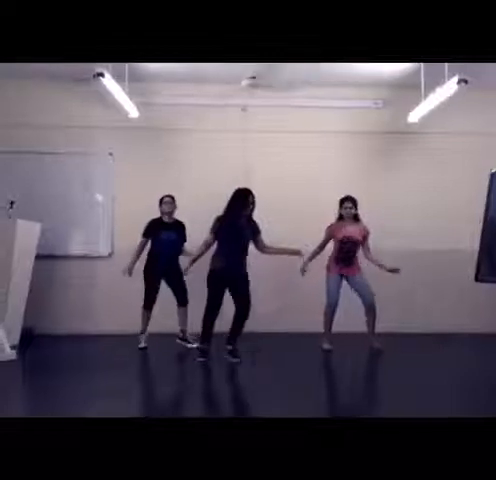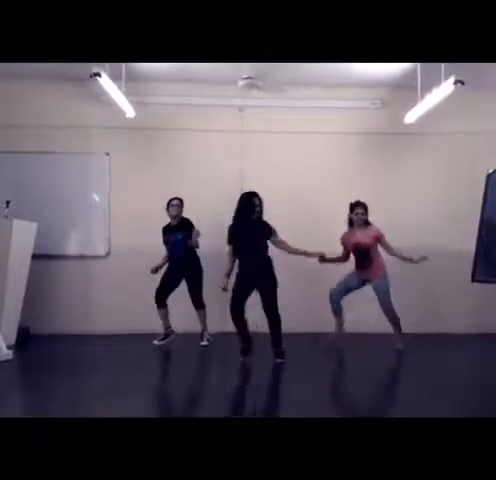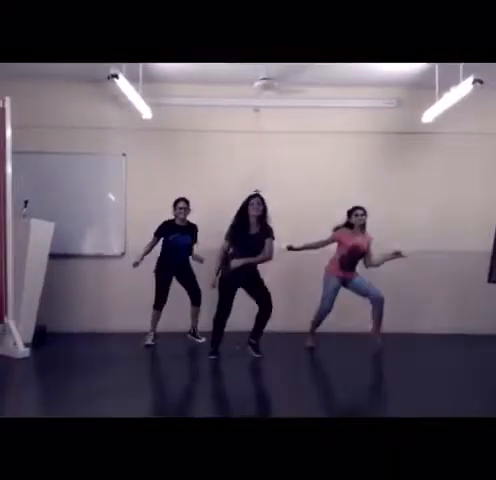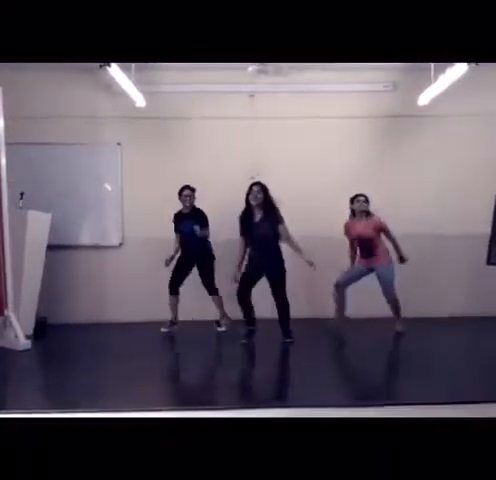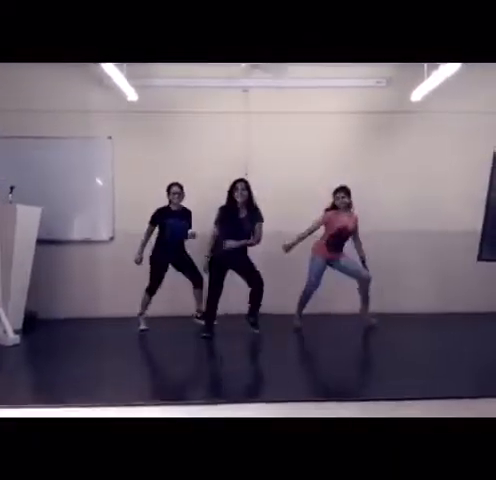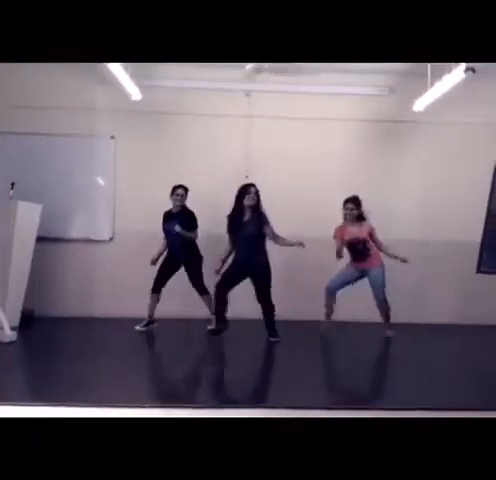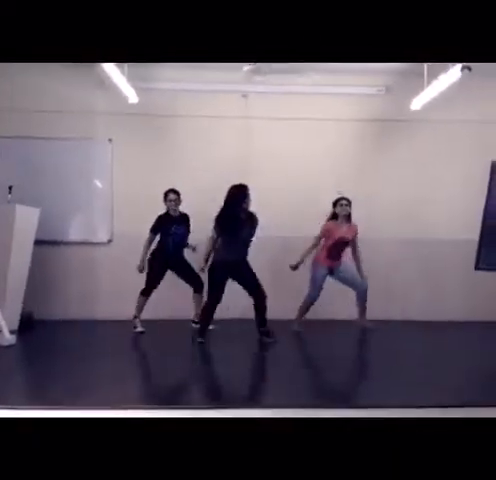
dt=0.7s
person 1, frame 1
left shoulder: (251, 225)
right shoulder: (221, 221)
left elbow: (263, 248)
right elbow: (207, 243)
left wrist: (289, 251)
right wrist: (192, 261)
left hip: (238, 272)
right hip: (218, 271)
left knee: (244, 307)
right knee: (212, 308)
left ankle: (231, 345)
right ankle: (204, 346)
person 1, frame 2
left shoulder: (263, 227)
right shoulder: (234, 229)
left elbow: (283, 246)
right elbow: (232, 254)
left wrist: (310, 254)
right wrist: (226, 276)
left hip: (265, 273)
right hip: (245, 274)
left knee: (271, 312)
right knee: (236, 309)
left ankle: (278, 349)
right ankle: (246, 345)
person 1, frame 3
left shoulder: (266, 230)
right shoulder: (236, 227)
left elbow: (268, 255)
right elbow: (223, 251)
left wrist: (243, 260)
right wrist: (216, 274)
left hip: (250, 274)
right hip: (230, 274)
left knee: (266, 305)
right knee: (223, 310)
left ankle: (253, 340)
right ankle: (214, 347)
person 1, frame 4
left shoulder: (274, 215)
right shoulder: (245, 217)
left elbow: (287, 238)
right elbow: (244, 243)
left wrist: (303, 255)
right wrist: (238, 266)
left hip: (274, 262)
right hip: (256, 261)
left knee: (280, 297)
right knee: (242, 292)
left ankle: (286, 330)
right ankle: (250, 327)
person 1, frame 5
left shoulder: (254, 213)
right shoulder: (224, 211)
left elbow: (256, 239)
right elbow: (215, 234)
left wrist: (238, 243)
right wrist: (208, 256)
left hip: (240, 256)
right hip: (220, 257)
left knee: (258, 284)
right knee: (214, 291)
left ankle: (252, 316)
right ankle: (208, 325)
person 1, frame 6
left shoulder: (260, 217)
right shoulder: (234, 218)
left elbow: (274, 237)
right elbow: (232, 243)
left wrist: (293, 243)
right wrist: (223, 261)
left hip: (259, 264)
right hip: (240, 263)
left knee: (264, 298)
right knee: (220, 289)
left ankle: (271, 328)
right ankle: (221, 323)
person 1, frame 7
left shoulder: (251, 219)
right shoulder: (223, 217)
right elbow: (214, 239)
right wrist: (205, 261)
left hip: (240, 263)
right hip: (220, 264)
left knee: (259, 295)
right knee: (213, 299)
left ankle: (263, 329)
right ankle: (202, 329)
person 2, frame 1
left shoulder: (180, 226)
right shoulder: (154, 224)
left elbow: (181, 250)
right elbow: (142, 244)
right wrist: (131, 264)
left hip: (172, 267)
right hip: (153, 267)
left knee: (183, 296)
right knee: (149, 300)
left ankle: (183, 334)
right ankle: (143, 335)
person 2, frame 2
left shoulder: (187, 224)
right shoulder: (166, 229)
left elbow: (195, 246)
left wrist: (195, 239)
right wrist: (159, 266)
left hip: (192, 267)
right hip: (175, 267)
left knee: (197, 300)
right knee: (159, 296)
left ankle: (205, 332)
right ankle: (168, 331)
person 2, frame 3
left shoulder: (192, 228)
right shoulder: (167, 226)
left elbow: (191, 250)
right elbow: (153, 242)
left wrist: (196, 257)
right wrist: (141, 257)
left hip: (183, 267)
right hip: (165, 267)
left knee: (196, 295)
right knee: (160, 300)
left ankle: (193, 330)
right ankle: (152, 333)
person 2, frame 4
left shoulder: (199, 213)
right shoulder: (177, 216)
left elbow: (207, 235)
right elbow: (179, 239)
left wrist: (200, 233)
right wrist: (172, 255)
left hip: (203, 254)
right hip: (187, 254)
left knee: (210, 286)
right knee: (173, 284)
left ankle: (222, 318)
right ankle: (173, 319)
person 2, frame 5
left shoulder: (186, 213)
right shoulder: (161, 212)
right elbow: (149, 232)
left wrist: (191, 235)
right wrist: (140, 252)
left hip: (179, 253)
right hip: (161, 254)
left knee: (198, 279)
right knee: (154, 285)
left ankle: (199, 313)
right ankle: (141, 316)
person 2, frame 6
left shoulder: (188, 214)
right shoulder: (167, 215)
left elbow: (194, 236)
right elbow: (167, 239)
left wrist: (182, 232)
right wrist: (157, 256)
left hip: (190, 255)
right hip: (173, 256)
left knee: (199, 286)
right knee: (157, 284)
right ankle: (150, 319)
person 2, frame 7
left shoulder: (185, 218)
right shoulder: (162, 219)
right elbow: (150, 239)
left wrist: (188, 245)
right wrist: (142, 260)
left hip: (177, 259)
right hip: (160, 259)
left knee: (198, 283)
right knee: (149, 287)
left ankle: (197, 319)
right ankle: (136, 319)
person 3, frame 1
left shoulder: (362, 229)
right shoulder: (334, 228)
left elbow: (367, 253)
right elbow: (321, 246)
left wrist: (383, 266)
right wrist: (307, 260)
left hip: (353, 270)
right hip: (334, 269)
left knee: (369, 301)
right knee: (332, 303)
left ankle: (372, 338)
right ankle: (326, 339)
person 3, frame 2
left shoulder: (374, 232)
right shoulder: (346, 237)
left elbow: (391, 251)
right elbow: (345, 257)
left wrist: (411, 259)
right wrist: (328, 259)
left hip: (377, 274)
right hip: (359, 273)
left knee: (387, 308)
right knee: (335, 294)
left ankle: (399, 338)
right ankle: (339, 329)
person 3, frame 3
left shoulder: (367, 239)
right shoulder: (343, 233)
left elbow: (369, 263)
right elbow: (321, 244)
left wrist: (389, 256)
right wrist: (297, 248)
left hip: (351, 276)
right hip: (334, 274)
left knee: (378, 298)
right knee: (325, 307)
left ankle: (376, 334)
right ankle: (311, 335)
person 3, frame 4
left shoulder: (376, 222)
right shoulder: (348, 226)
left elbow: (390, 237)
left wrist: (400, 254)
right wrist: (352, 266)
left hip: (382, 262)
right hip: (364, 262)
left knee: (389, 295)
right knee: (339, 284)
left ankle: (398, 321)
right ankle: (340, 317)
person 3, frame 5
left shoulder: (354, 218)
right shoulder: (330, 215)
left elbow: (356, 241)
right elbow: (312, 229)
left wrist: (364, 262)
right wrist: (293, 243)
left hip: (338, 256)
right hip: (320, 253)
left knee: (365, 277)
right knee: (311, 286)
left ankle: (365, 313)
right ankle: (298, 315)
person 3, frame 6
left shoulder: (367, 227)
right shoulder: (339, 231)
left elbow: (380, 246)
right elbow: (339, 252)
left wrist: (396, 257)
right wrist: (338, 253)
left hip: (374, 266)
right hip: (355, 267)
left knee: (380, 299)
right knee: (330, 287)
left ankle: (388, 326)
right ankle: (328, 320)
person 3, frame 7
left shoulder: (353, 228)
right shoulder: (329, 226)
left elbow: (355, 251)
right elbow: (315, 244)
left wrist: (361, 272)
right wrist: (299, 261)
left hip: (338, 265)
right hip: (321, 263)
left knee: (362, 288)
right knee: (313, 295)
left ankle: (362, 320)
right ankle: (297, 321)
